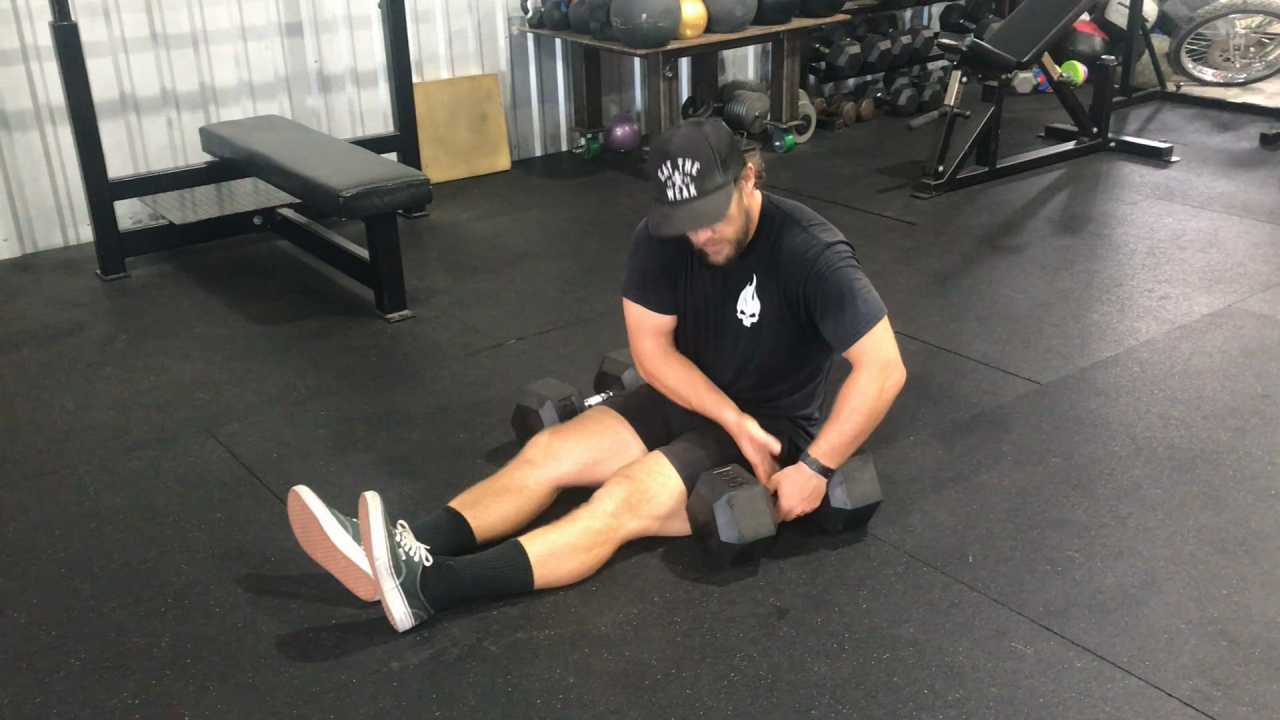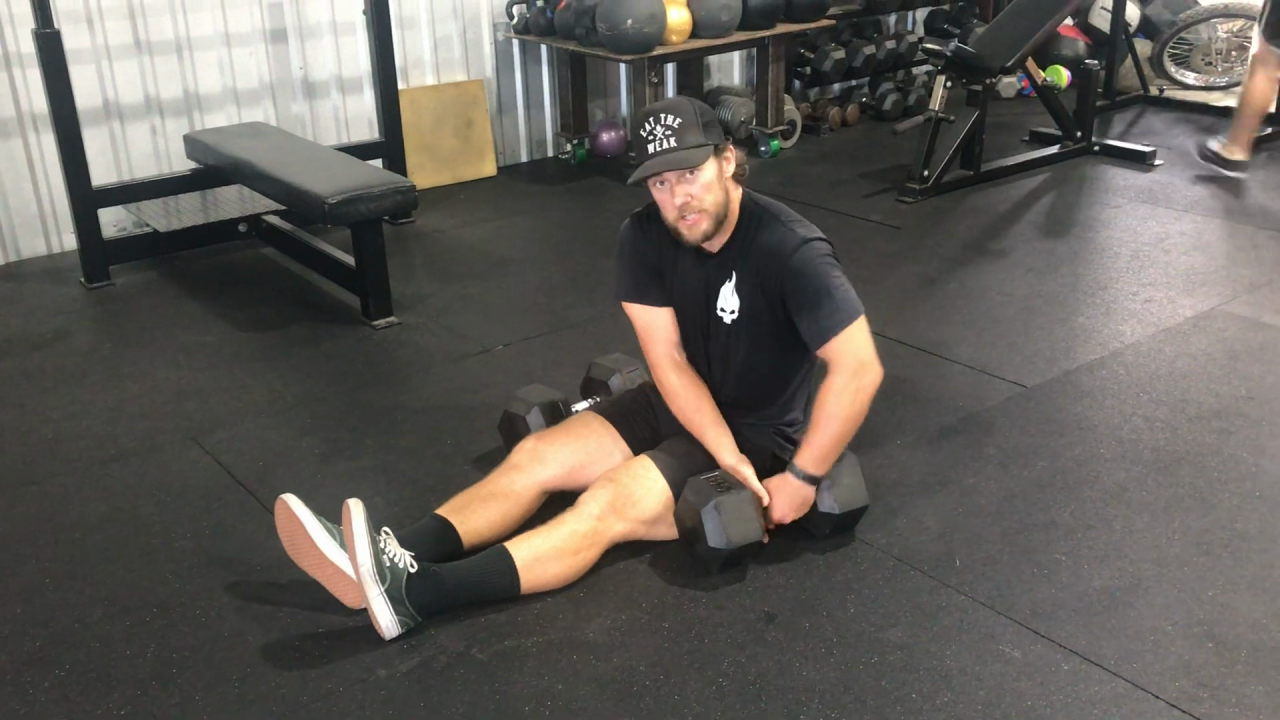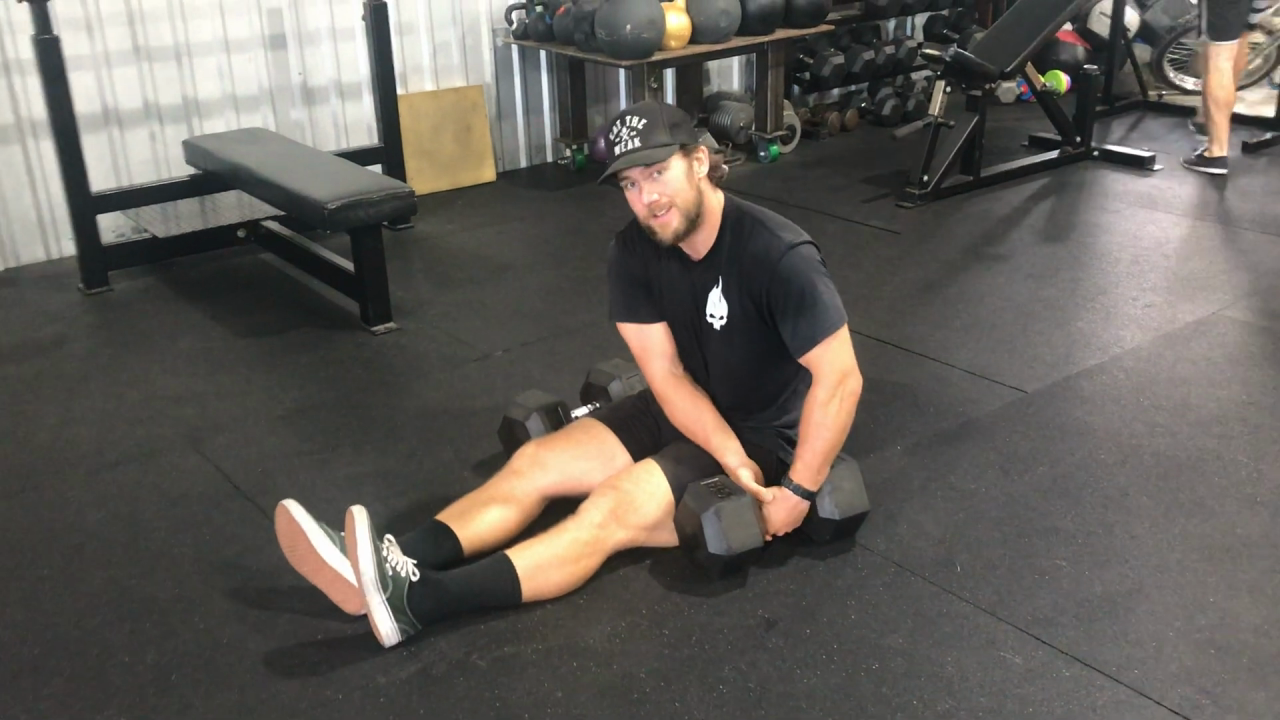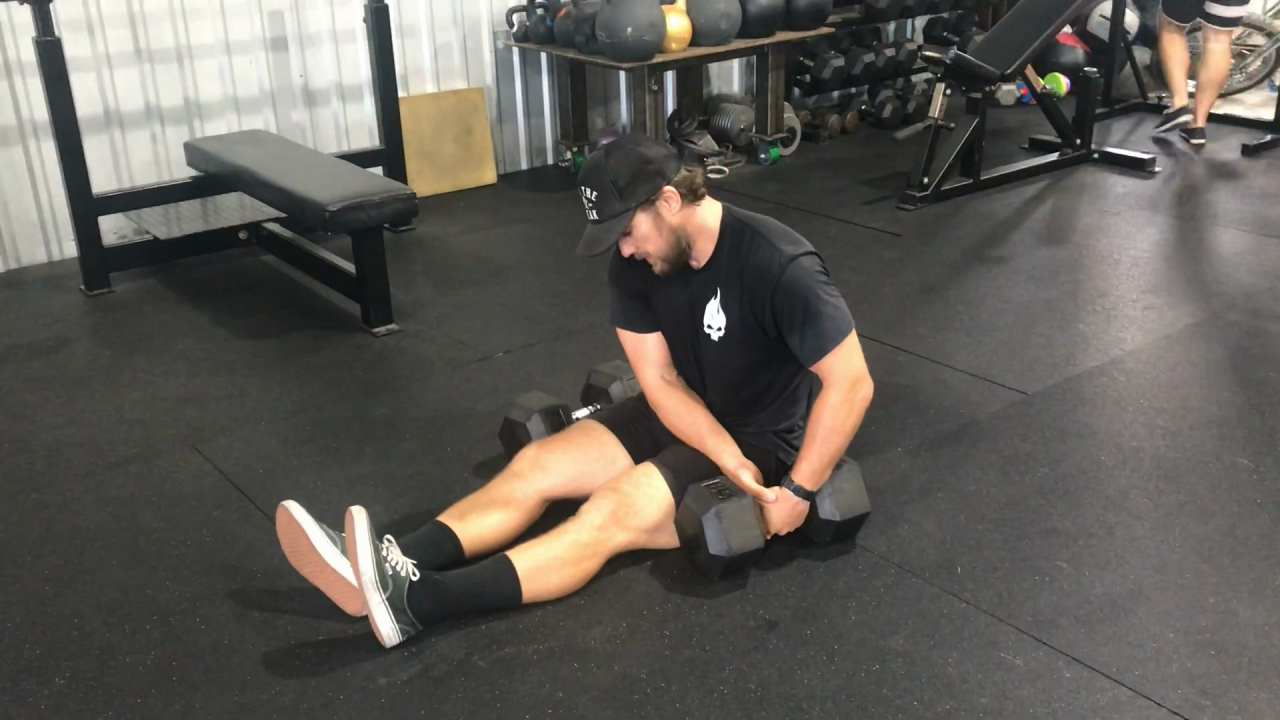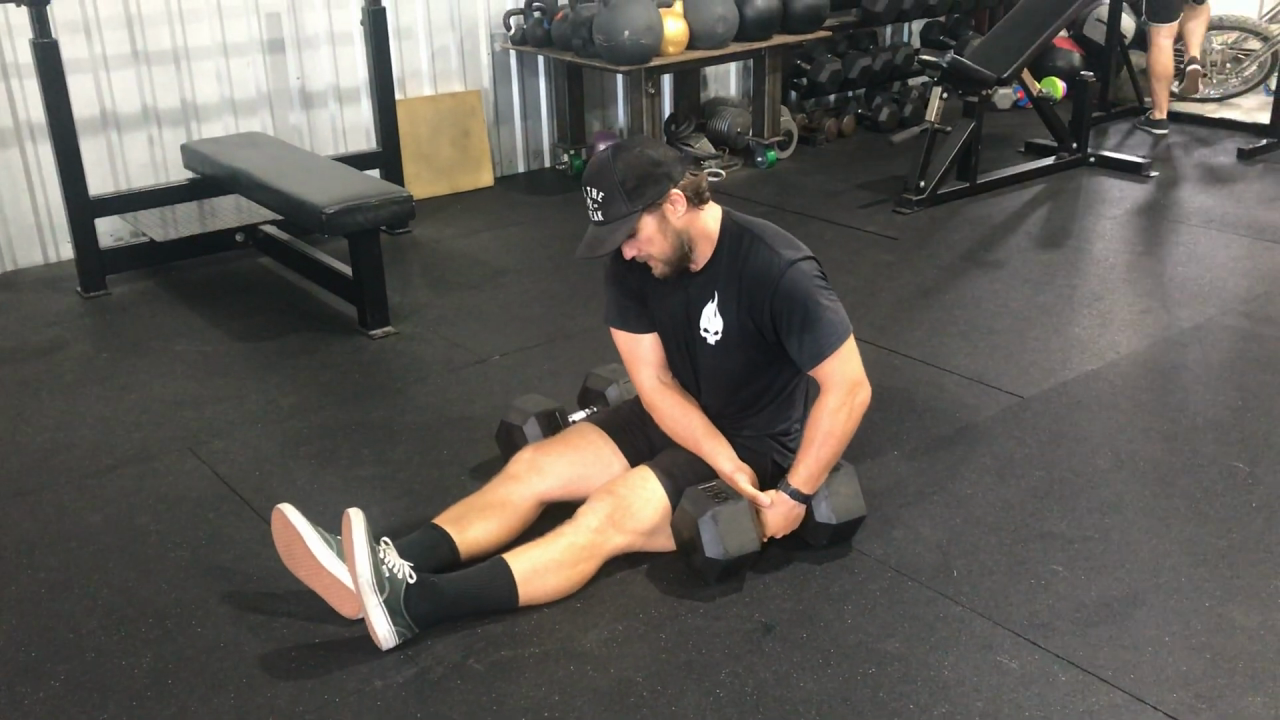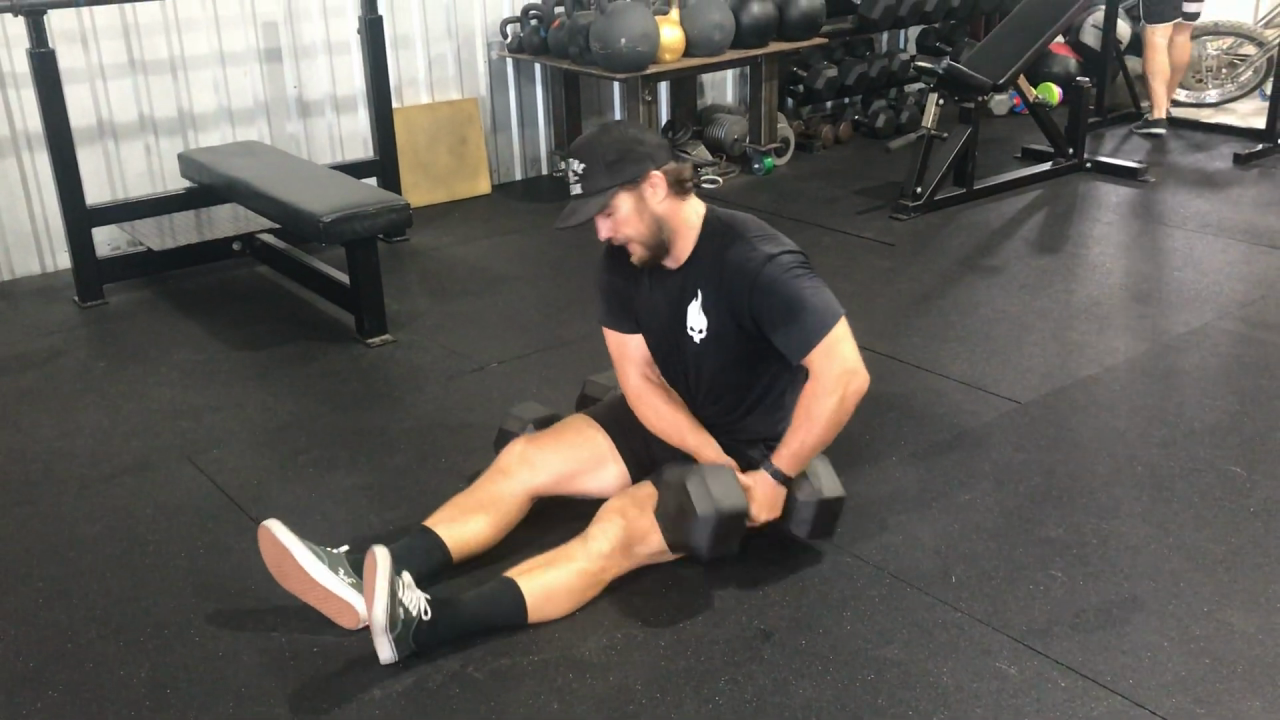
dt=0.5s
person 1, frame 1
left shoulder: (811, 253)
right shoulder: (660, 239)
left elbow: (882, 369)
right elbow: (651, 346)
left wrist: (815, 469)
right wrist: (732, 419)
left hip: (773, 429)
right hip: (691, 400)
left knee: (626, 500)
right knee: (547, 451)
left ankle: (428, 587)
right ankle: (405, 557)
person 1, frame 2
left shoulder: (792, 251)
right shoulder: (644, 238)
left elbow: (858, 371)
right elbow: (669, 362)
left wrist: (802, 479)
right wrist: (728, 458)
left hip: (759, 432)
right hip: (677, 404)
left knee: (611, 503)
right knee: (536, 455)
left ankle: (413, 593)
right ankle: (392, 561)
person 1, frame 3
left shoulder: (778, 256)
right shoulder: (632, 253)
left elbow: (839, 380)
right elbow: (668, 376)
left wrist: (797, 492)
right wrist: (733, 463)
left hip: (760, 437)
right hip: (679, 412)
left knee: (611, 512)
right knee: (534, 462)
left ankle: (415, 601)
right ankle: (393, 567)
person 1, frame 4
left shoulder: (778, 265)
right shoulder: (635, 263)
left elbow: (851, 383)
right elbow: (662, 382)
left wrist: (797, 491)
right wrist: (730, 462)
left hip: (762, 439)
right hip: (682, 415)
left knee: (612, 512)
right knee: (536, 464)
left ankle: (415, 602)
right ankle: (390, 570)
person 1, frame 5
left shoulder: (778, 270)
right shoulder: (634, 265)
left elbow: (848, 388)
right elbow: (656, 384)
left wrist: (793, 496)
right wrist: (726, 467)
left hip: (756, 442)
right hip: (677, 419)
left knee: (610, 515)
right knee: (532, 467)
left ankle: (412, 604)
right ankle: (389, 572)
person 1, frame 6
left shoulder: (758, 264)
right shoulder: (626, 258)
left elbow: (844, 376)
right elbow: (641, 382)
left wrist: (774, 475)
right wrist: (713, 460)
left hip: (751, 449)
right hip: (670, 424)
left knee: (621, 530)
right knee: (526, 457)
left ankle: (423, 623)
right ankle: (367, 580)
